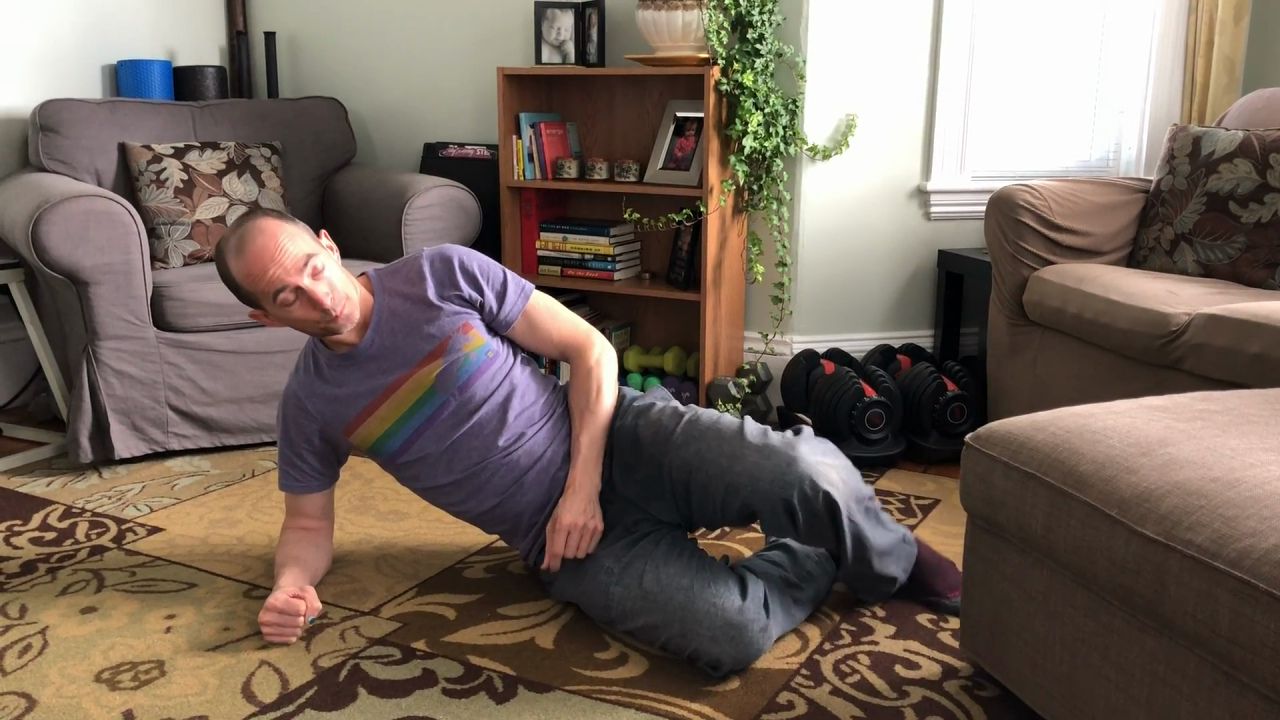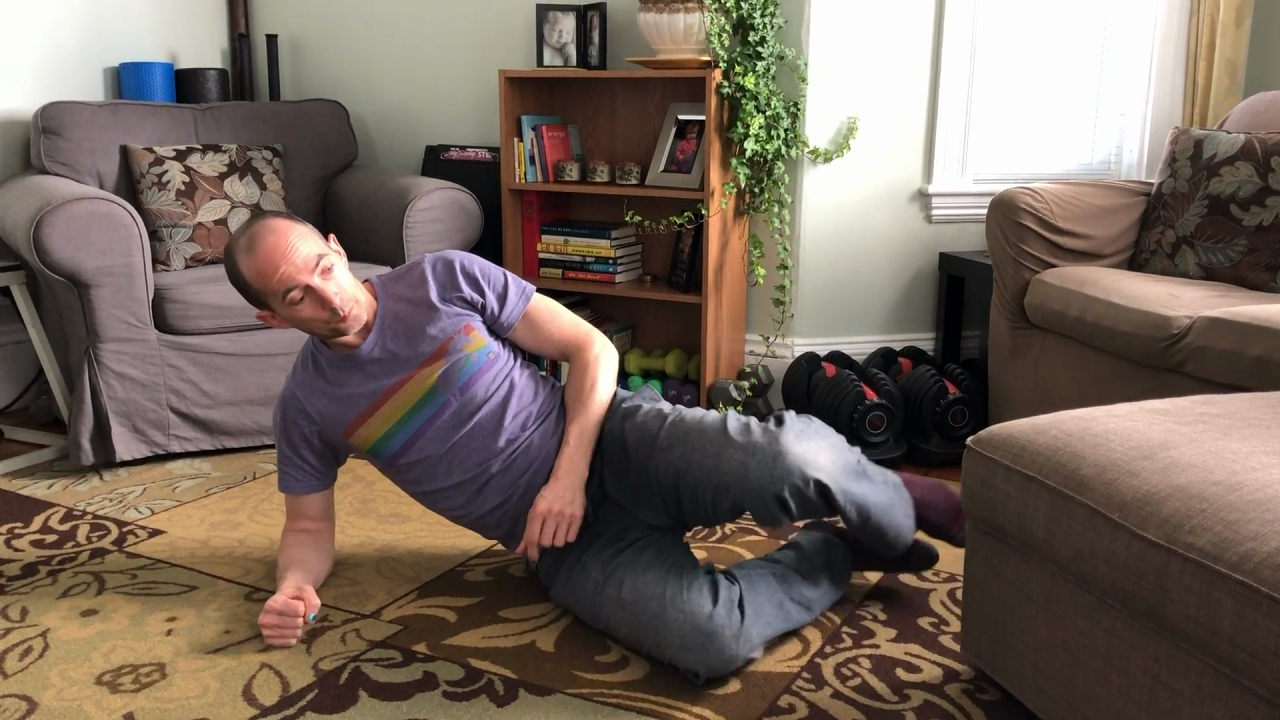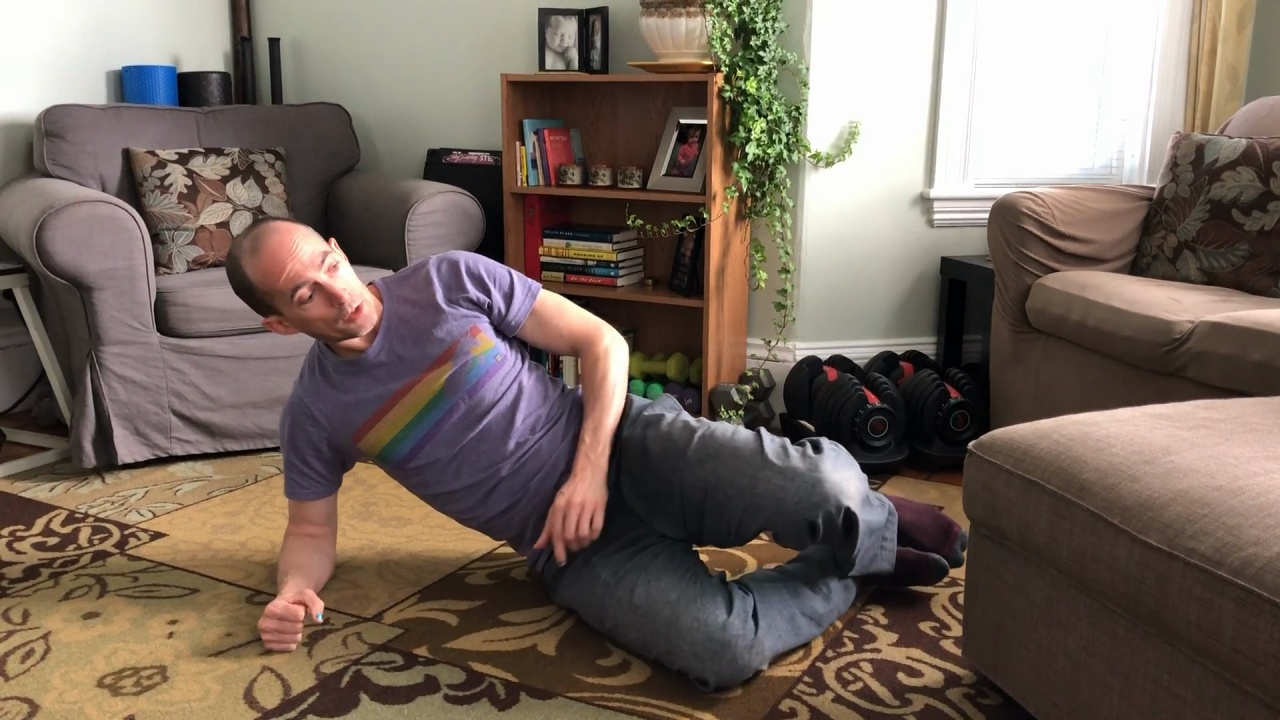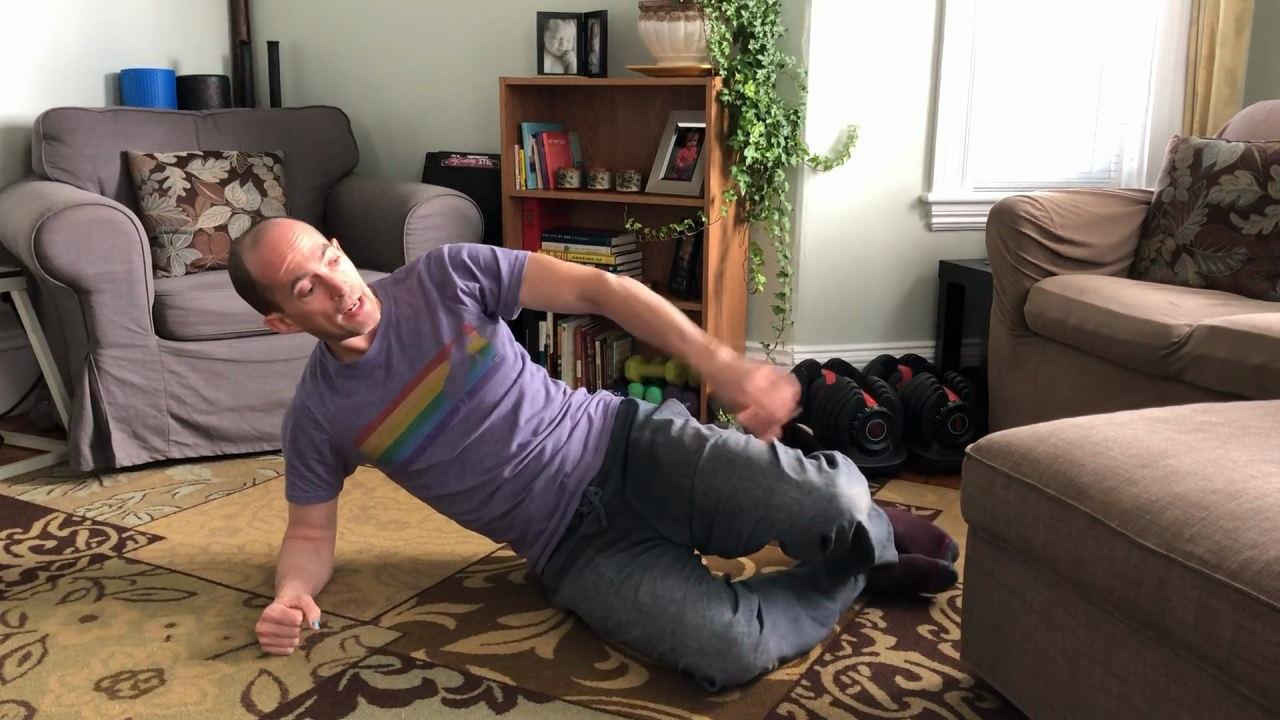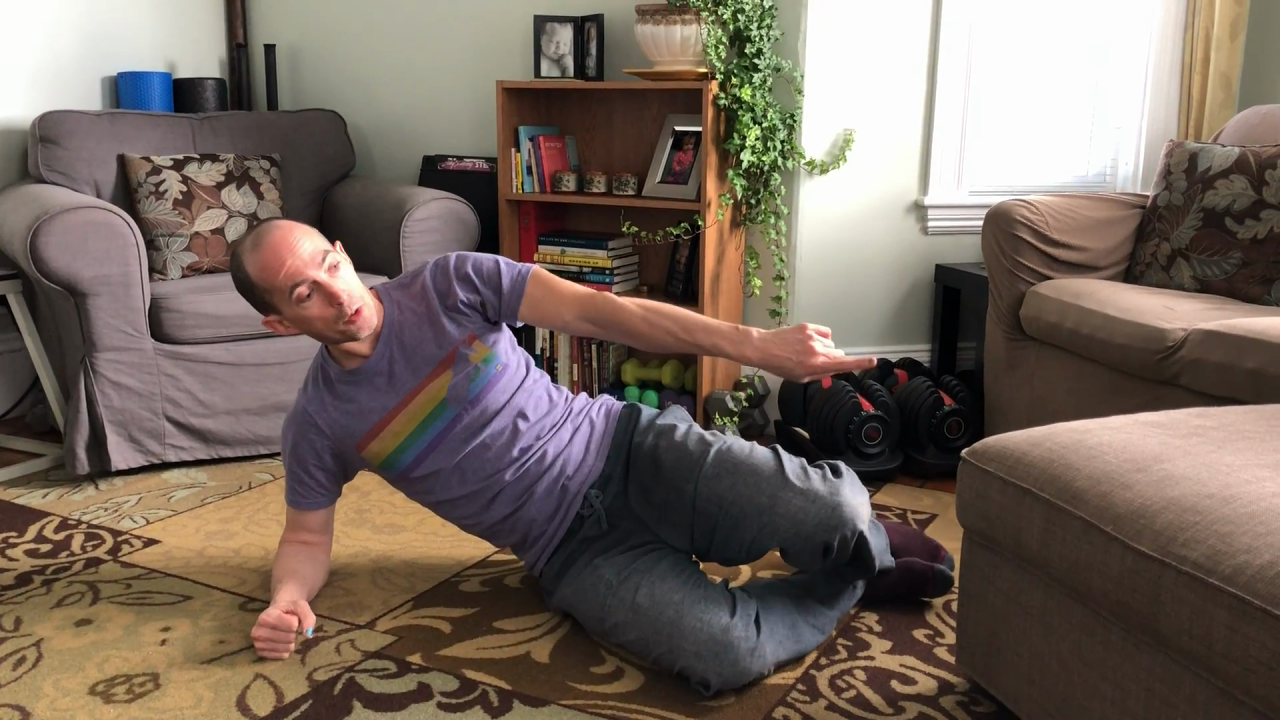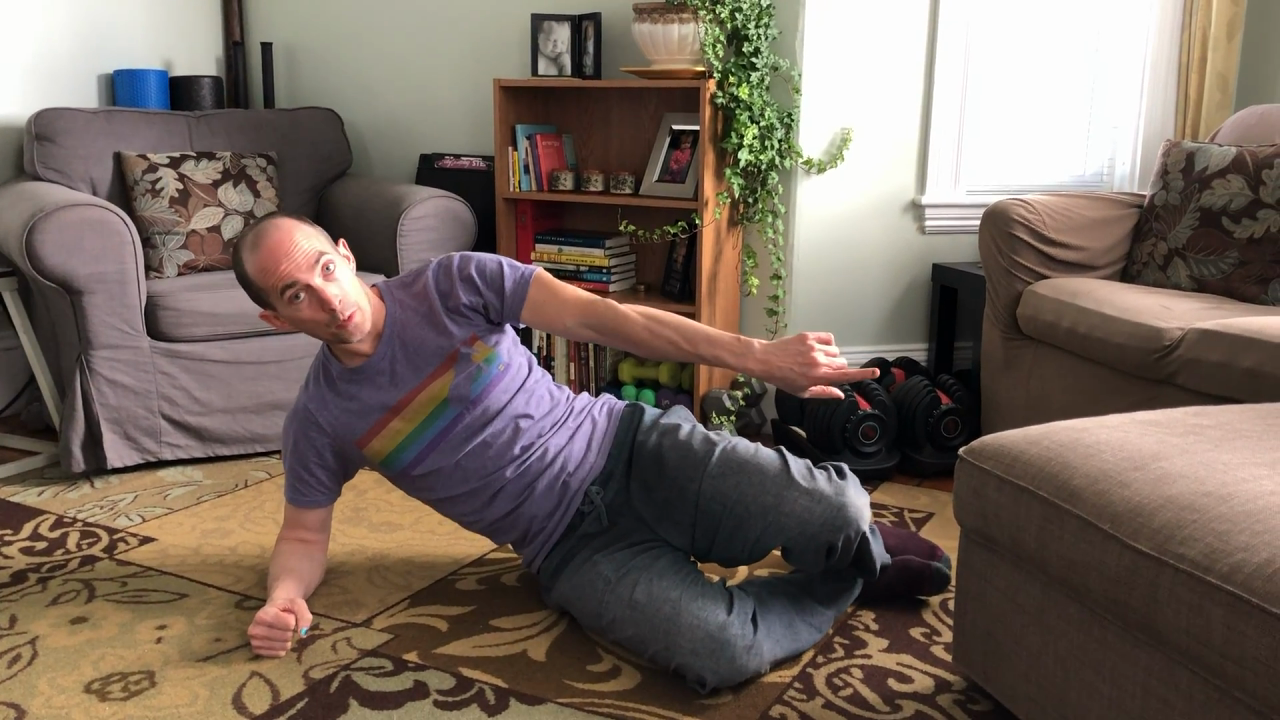
dt=0.4s
person 1, frame 1
left shoulder: (444, 272)
right shoulder: (309, 403)
left elbow: (590, 350)
right elbow: (308, 524)
left wrist: (584, 485)
right wrist: (289, 585)
left hip: (621, 439)
right hip: (557, 533)
left knee: (800, 472)
right knee: (732, 633)
left ankle: (889, 559)
right ankle: (815, 557)
person 1, frame 2
left shoulder: (445, 278)
right shoulder: (306, 404)
left elbow: (591, 349)
right elbow: (308, 527)
left wrist: (569, 477)
right wrist: (291, 588)
left hip: (615, 442)
right hip: (567, 543)
left knee: (783, 459)
right knee: (710, 640)
left ankle: (890, 506)
right ankle: (837, 552)
person 1, frame 3
left shoulder: (450, 279)
right shoulder: (314, 412)
left elbow: (602, 343)
right elbow: (310, 530)
left wrist: (589, 468)
right wrist: (293, 591)
left hip: (628, 445)
right hip: (575, 544)
left knee: (818, 487)
right knee: (722, 652)
left ankle: (872, 521)
right ankle: (855, 566)
person 1, frame 4
left shoulder: (445, 275)
right shoulder: (317, 417)
left elbow: (602, 289)
right elbow: (310, 534)
left wrist: (718, 362)
right wrist: (291, 595)
left hip: (624, 449)
right hip: (573, 544)
left knee: (829, 504)
right knee: (728, 650)
left ankle: (866, 532)
right ankle: (854, 572)
person 1, frame 5
left shoulder: (448, 284)
right shoulder: (317, 422)
left elbow: (599, 313)
right elbow: (306, 537)
left wrist: (755, 344)
right wrist: (285, 599)
left hip: (630, 450)
right hip: (573, 548)
left knee: (830, 513)
right knee: (725, 655)
left ankle: (863, 540)
right ankle: (852, 581)
person 1, frame 6
left shoulder: (452, 284)
right shoulder: (318, 420)
left elbow: (604, 319)
right elbow: (303, 535)
left wrist: (758, 356)
right wrist: (282, 597)
left hip: (631, 449)
right hip: (572, 546)
left knee: (831, 512)
right knee: (720, 653)
left ankle: (857, 540)
right ankle: (847, 579)
